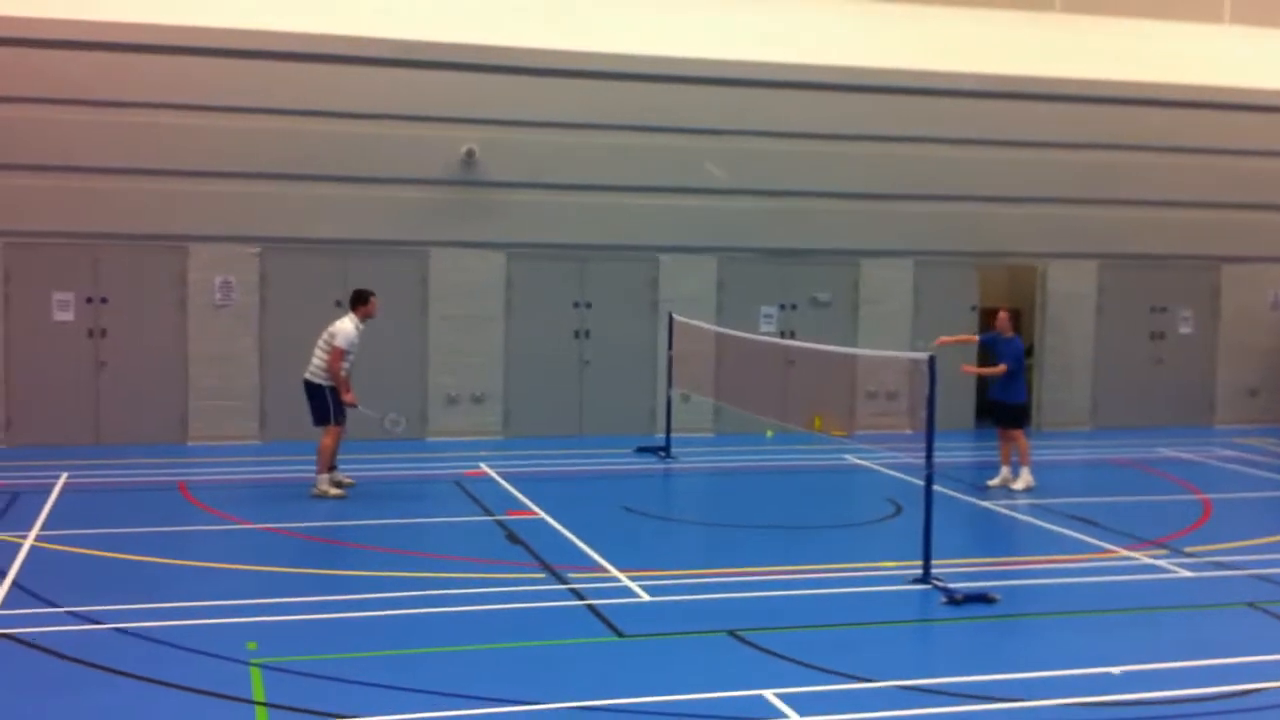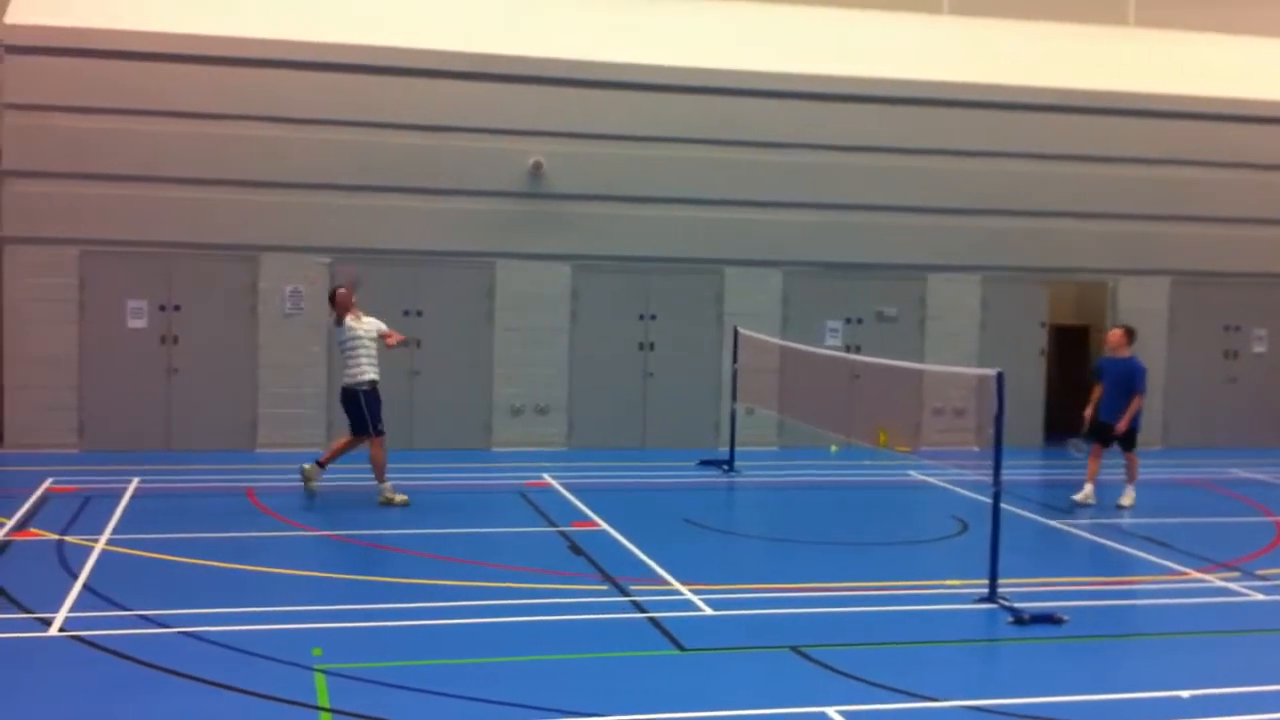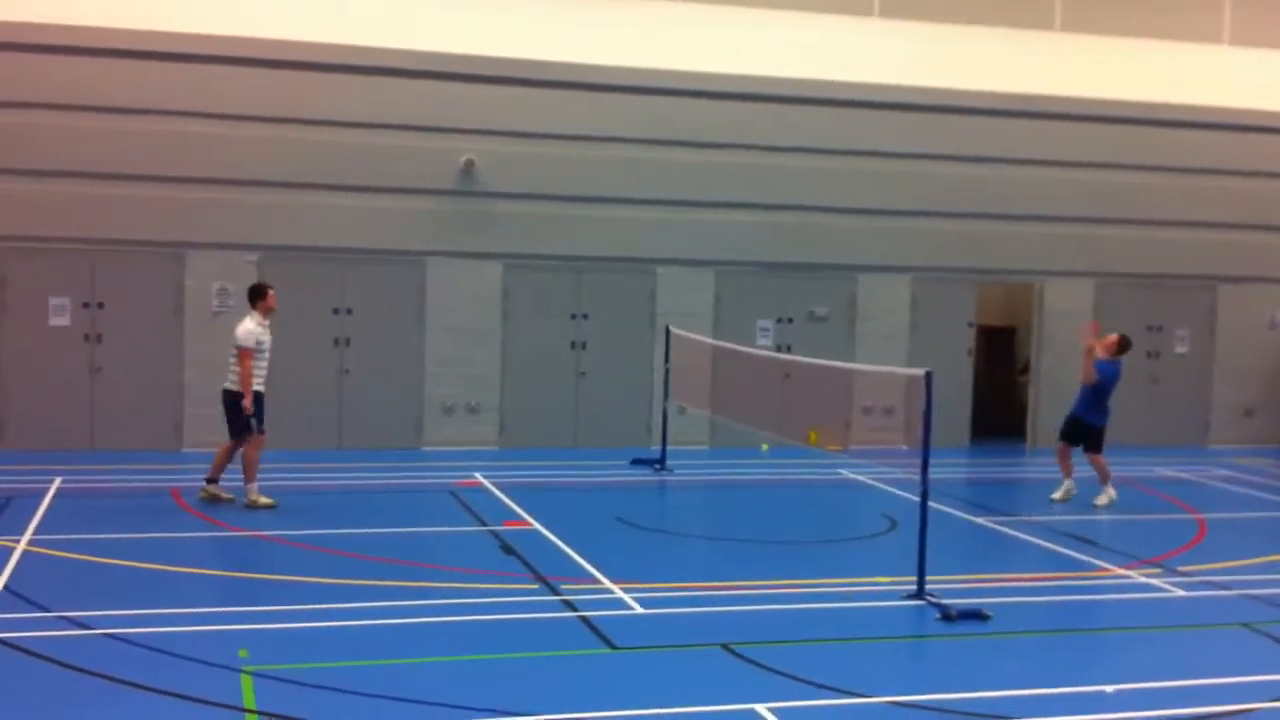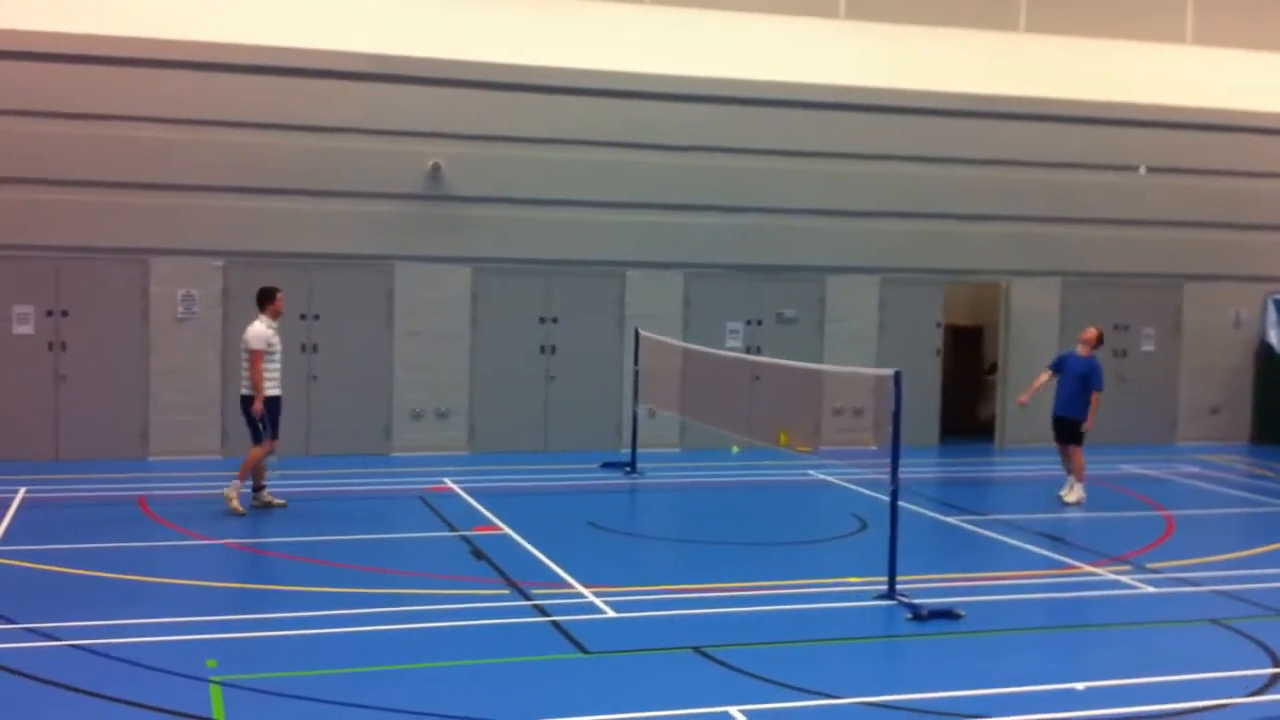
dt=1s
person 1, frame 1
left shoulder: (352, 327)
right shoulder: (348, 330)
right elbow: (333, 364)
left wrist: (349, 391)
right wrist: (343, 393)
left hip: (325, 383)
right hip: (320, 383)
left knee: (338, 428)
right knee: (333, 429)
left ankle: (333, 474)
right ankle: (321, 484)
person 1, frame 2
left shoulder: (371, 322)
right shoulder: (344, 320)
left elbow: (395, 337)
right elbow: (342, 309)
left wrist: (397, 340)
right wrist: (342, 295)
left hip: (367, 387)
right hip: (357, 389)
left knee: (357, 437)
right knee: (377, 440)
left ankle: (315, 468)
right ankle: (386, 492)
person 1, frame 3
left shoulder: (262, 327)
right shoulder: (249, 328)
right elbow: (245, 365)
right wrist: (247, 397)
left hip: (248, 392)
right hip: (242, 393)
left knee: (236, 441)
right knee: (255, 439)
left ankle: (210, 486)
right ankle: (252, 494)
person 1, frame 4
left shoulder: (269, 330)
right shoulder: (258, 331)
right elbow: (255, 368)
right wrist: (258, 400)
left hip: (270, 396)
right hip: (260, 398)
left knee: (263, 446)
right knee: (266, 446)
left ankle: (259, 492)
right ankle: (234, 489)
person 2, frame 1
left shoulder: (1016, 346)
right shoulder: (996, 338)
left elbow: (1002, 370)
right elbow: (973, 339)
left wrist: (975, 370)
right wrist: (950, 339)
left hip: (1015, 398)
right hip: (999, 396)
left knee: (1016, 434)
right knee: (1003, 433)
left ankle: (1025, 475)
right ankle: (1005, 473)
person 2, frame 2
left shoulder: (1136, 367)
right shoulder: (1106, 362)
left elbow: (1139, 397)
left wrist: (1126, 420)
right wrist: (1090, 407)
left hip: (1126, 420)
right hip: (1104, 417)
left knee: (1128, 455)
right knee: (1095, 450)
left ankle: (1129, 491)
right ankle: (1088, 490)
person 2, frame 3
left shoulder: (1112, 369)
right shoulder: (1104, 361)
left elbow: (1089, 379)
left wrist: (1089, 353)
right wrist: (1093, 336)
left hip: (1094, 419)
right hip: (1078, 414)
left knee: (1093, 456)
right knee: (1062, 448)
left ankle: (1108, 490)
right ankle: (1067, 485)
person 2, frame 4
left shoulder: (1093, 365)
right shoulder: (1065, 358)
left elbow: (1096, 394)
right elbow: (1048, 375)
left wrist: (1090, 419)
right wrist: (1028, 394)
left hip: (1077, 416)
right hip: (1060, 412)
left knee: (1074, 450)
right knee: (1062, 448)
left ankle: (1079, 490)
right ankle: (1070, 482)
